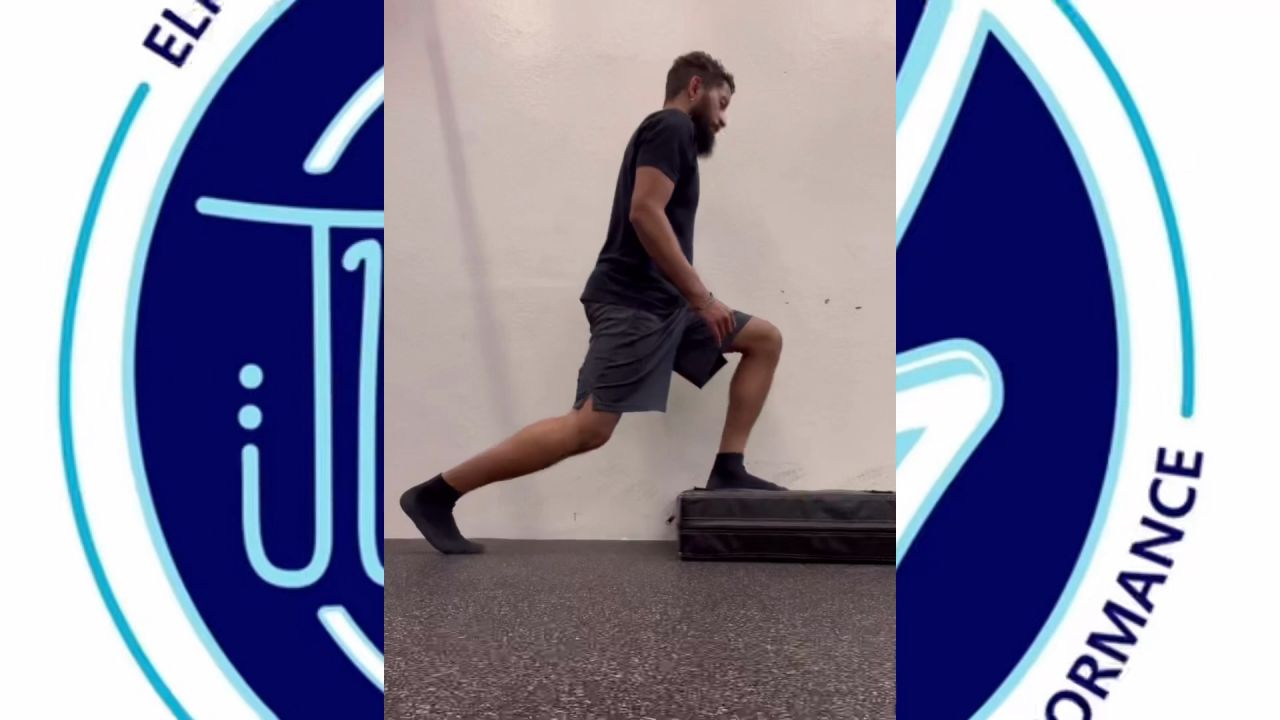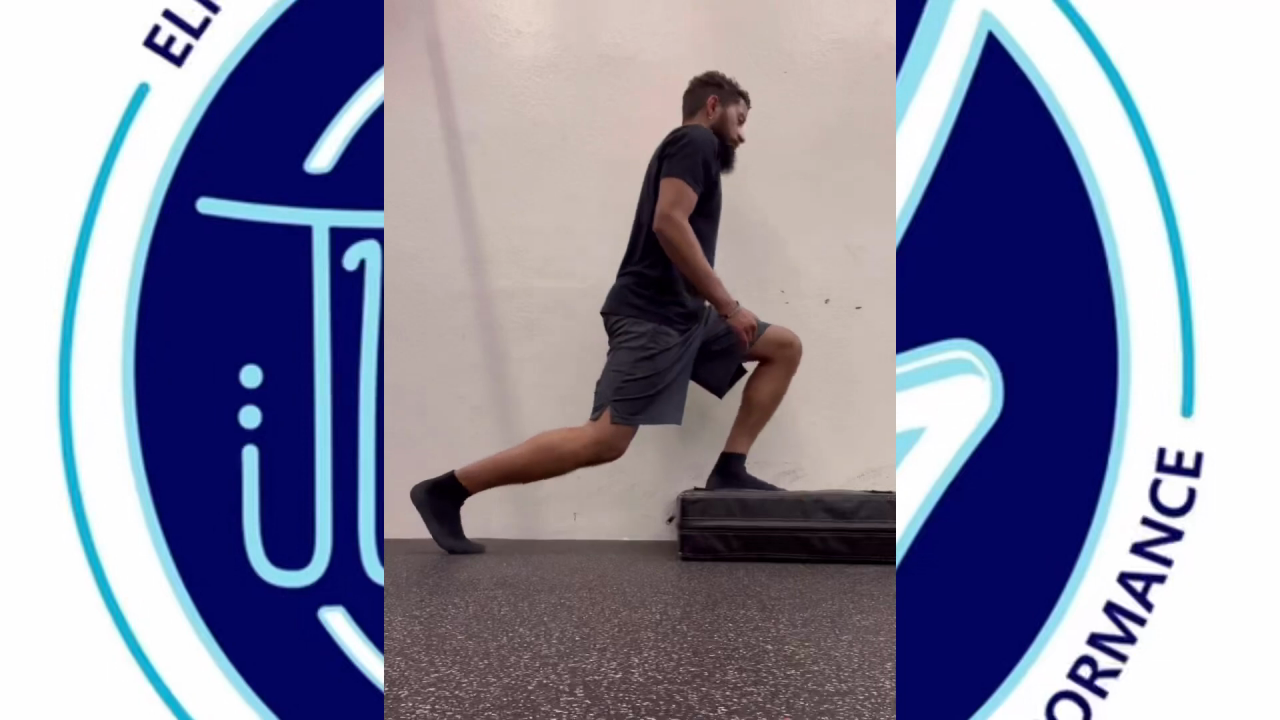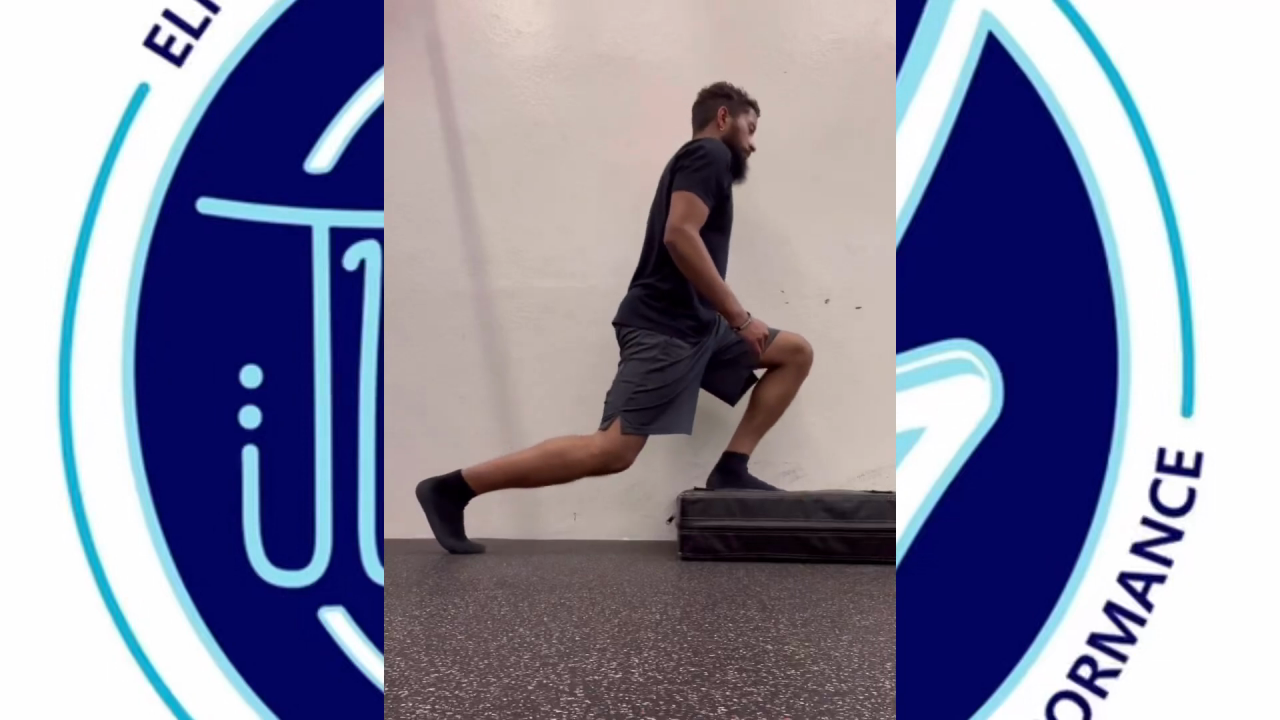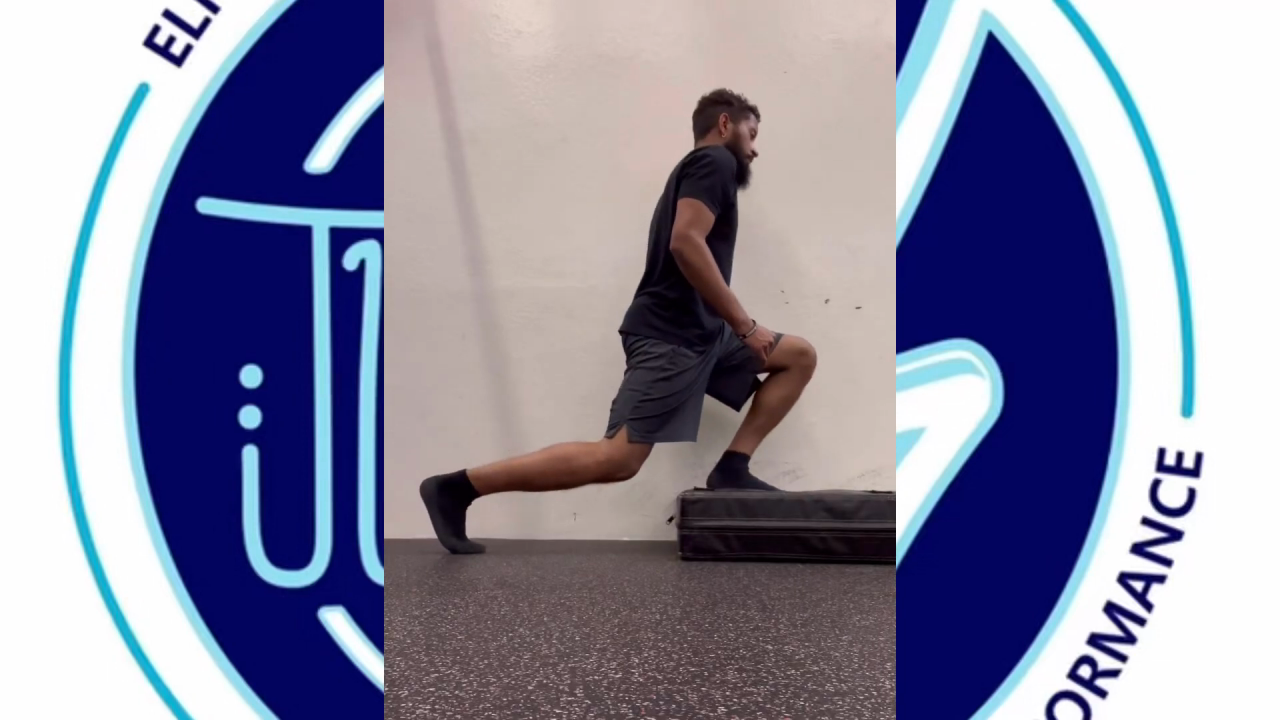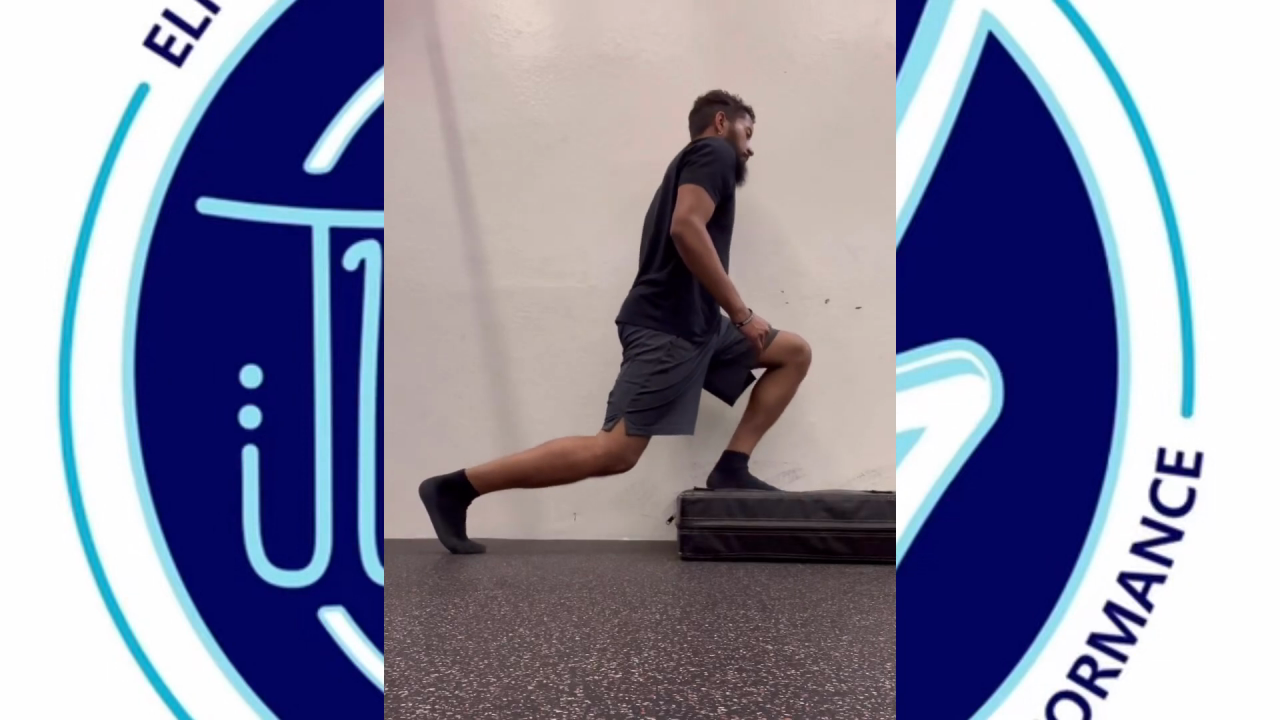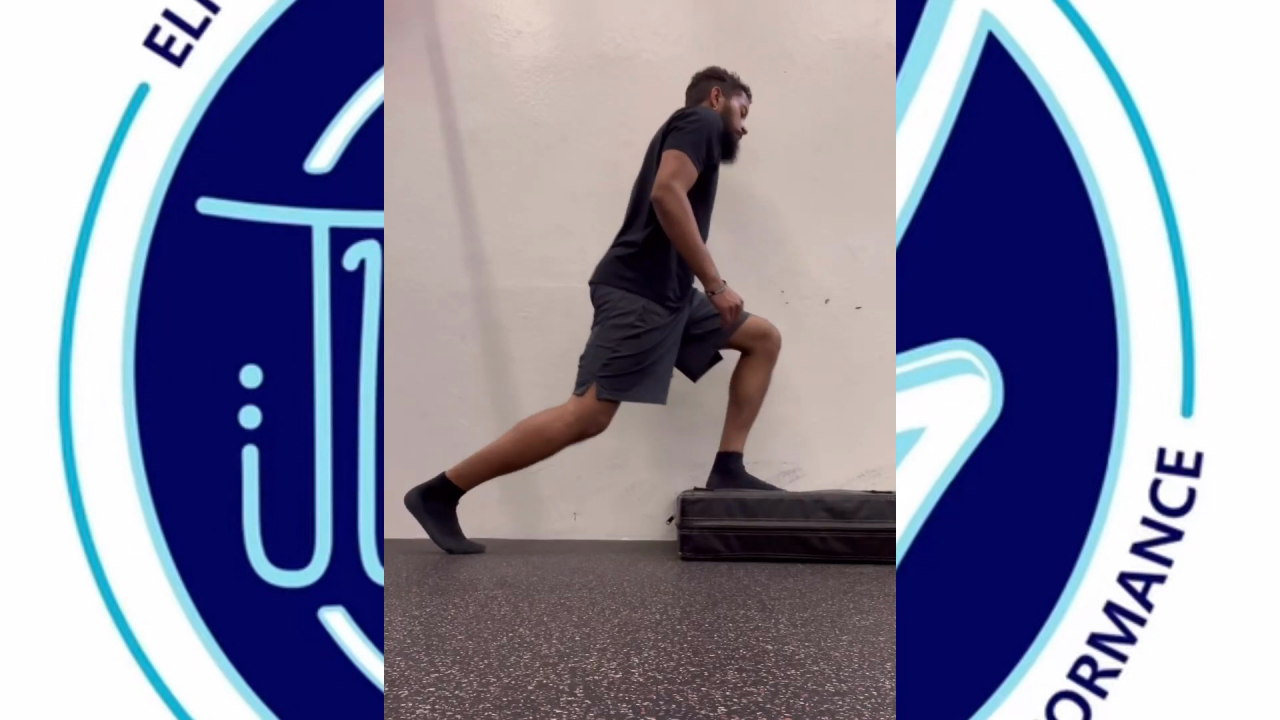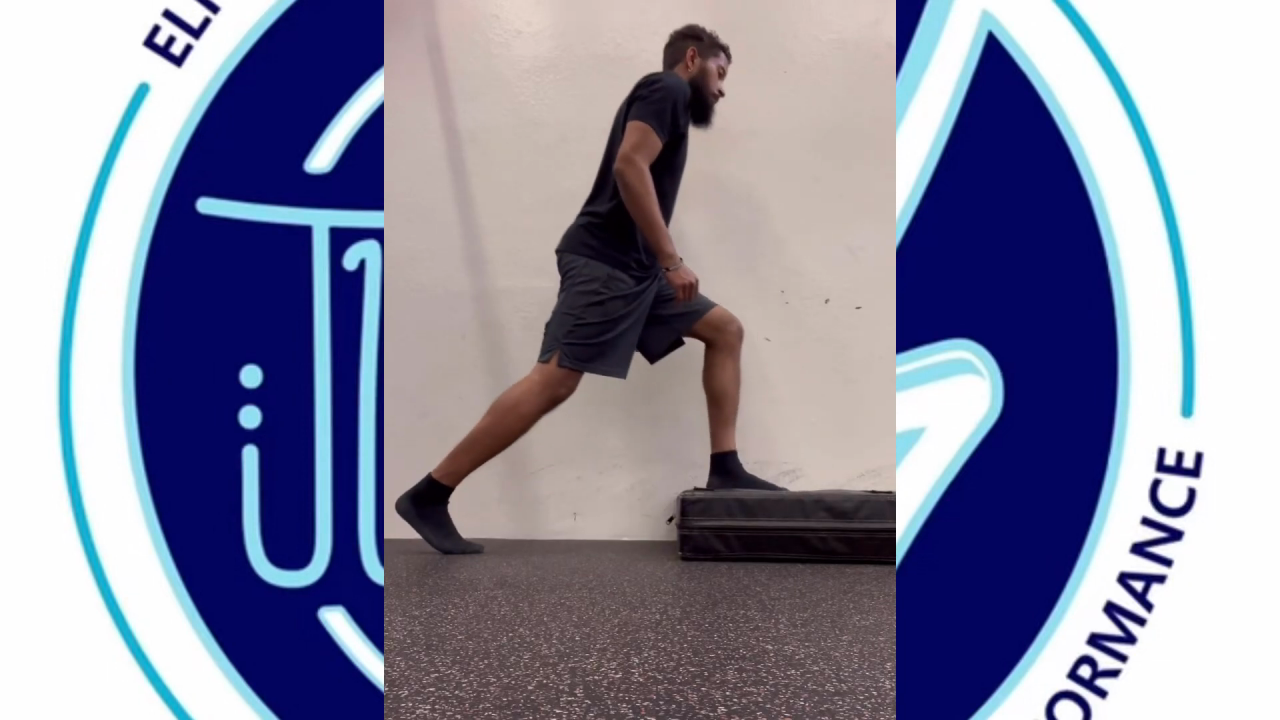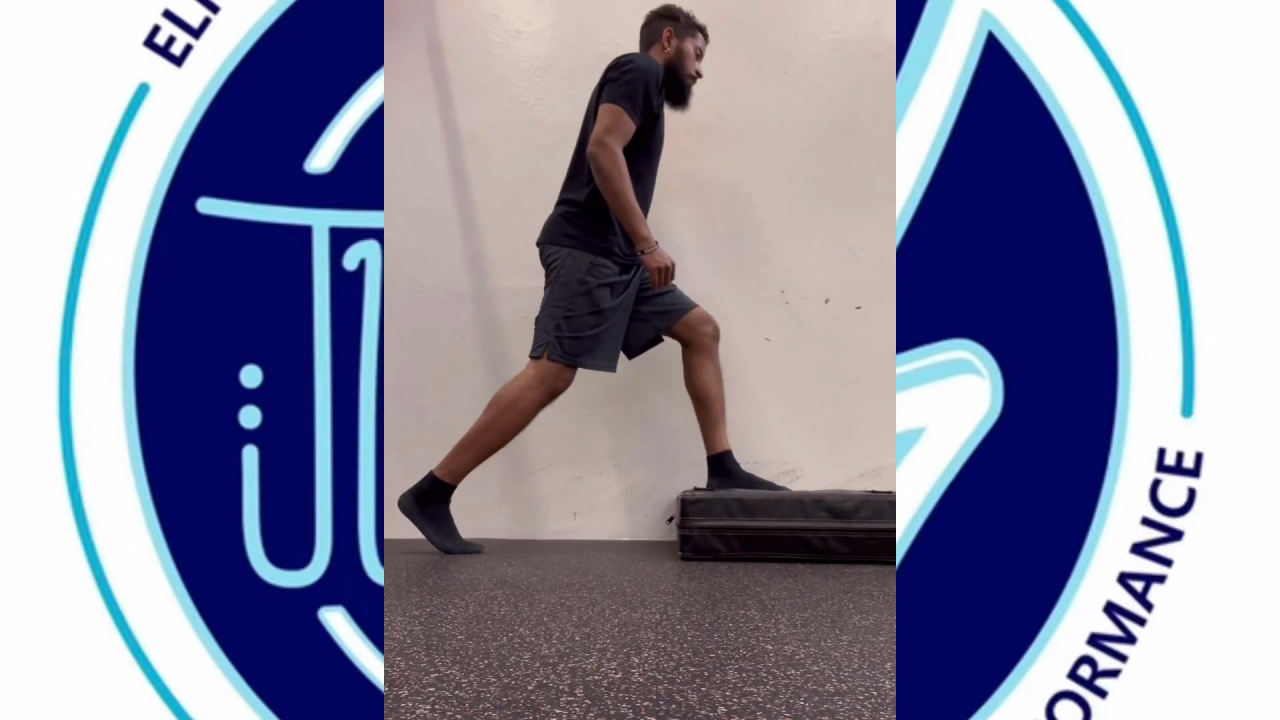
dt=0.3s
person 1, frame 1
left shoulder: (671, 135)
right shoulder: (672, 126)
right elbow: (644, 212)
right wrist: (702, 297)
left hip: (663, 301)
right hip: (634, 302)
left knee: (765, 339)
right knee: (589, 428)
left ankle: (728, 470)
right ankle: (435, 494)
person 1, frame 2
left shoulder: (689, 150)
right shoulder: (695, 140)
right elbow: (668, 222)
right wrist: (728, 304)
left hip: (682, 313)
right hip: (652, 315)
left knee: (785, 346)
right knee: (604, 440)
left ankle: (730, 470)
right ankle: (446, 491)
person 1, frame 3
left shoulder: (700, 162)
right shoulder: (708, 154)
right elbow: (680, 236)
right wrist: (739, 316)
left hip: (693, 323)
right hip: (665, 327)
left knee: (796, 352)
right knee: (612, 451)
left ankle: (732, 469)
right ankle: (451, 489)
person 1, frame 4
left shoulder: (699, 170)
right shoulder: (714, 162)
right elbow: (686, 243)
right wrist: (745, 325)
left hip: (698, 332)
right hip: (671, 335)
left knee: (800, 356)
right knee: (617, 459)
left ankle: (732, 468)
right ankle: (455, 488)
person 1, frame 5
left shoulder: (696, 165)
right shoulder: (713, 152)
right elbow: (687, 229)
right wrist: (742, 312)
left hip: (695, 324)
right hip: (668, 326)
left knee: (795, 352)
right knee: (614, 452)
left ankle: (732, 468)
right ankle: (454, 488)
person 1, frame 6
left shoulder: (690, 132)
right shoulder: (700, 121)
right elbow: (667, 194)
right wrist: (717, 283)
left hip: (670, 292)
right hip: (639, 291)
left knee: (764, 338)
right knee: (589, 415)
left ankle: (727, 470)
right ankle: (438, 493)
person 1, frame 7
left shoulder: (667, 100)
right shoulder: (667, 87)
right elbow: (629, 166)
right wrist: (672, 259)
left hip: (635, 266)
right hip: (605, 260)
left knee: (726, 330)
right knee: (554, 380)
left ankle: (725, 469)
right ankle: (428, 495)
person 1, frame 8
left shoulder: (643, 84)
right shoulder: (640, 68)
right elbow: (602, 148)
right wrist: (648, 242)
left hip: (616, 254)
right hip: (587, 247)
left knee: (702, 331)
right knee: (551, 373)
left ankle: (722, 470)
right ankle: (431, 494)
